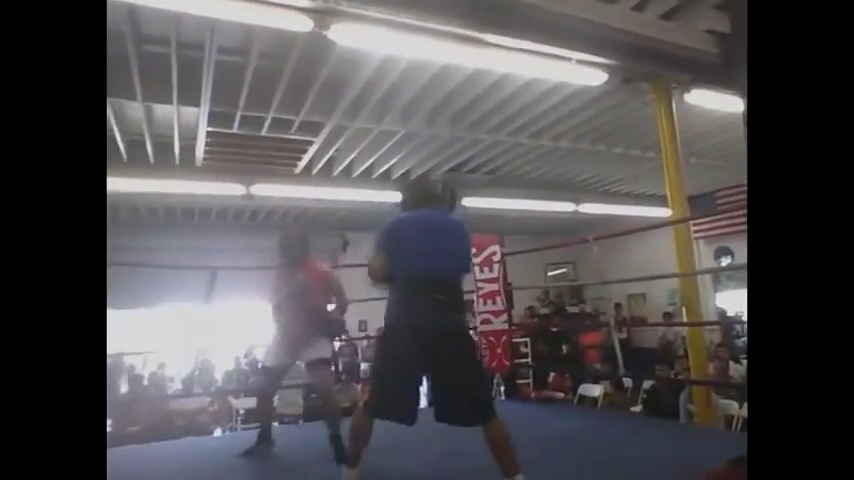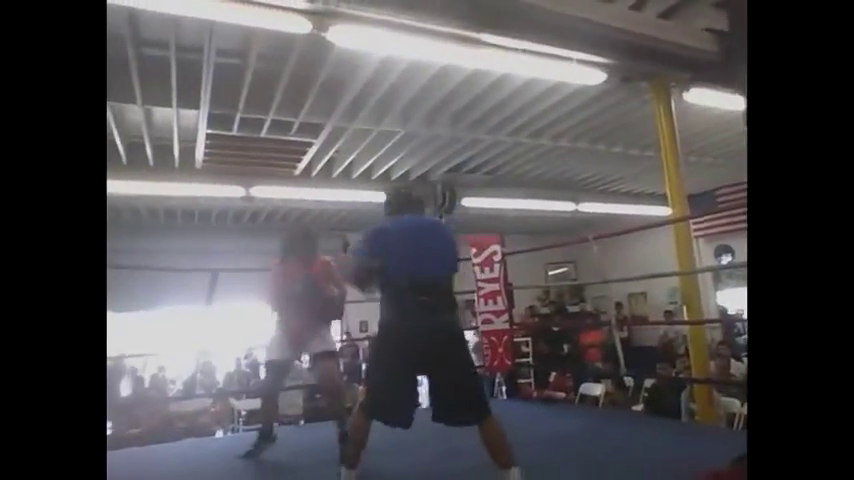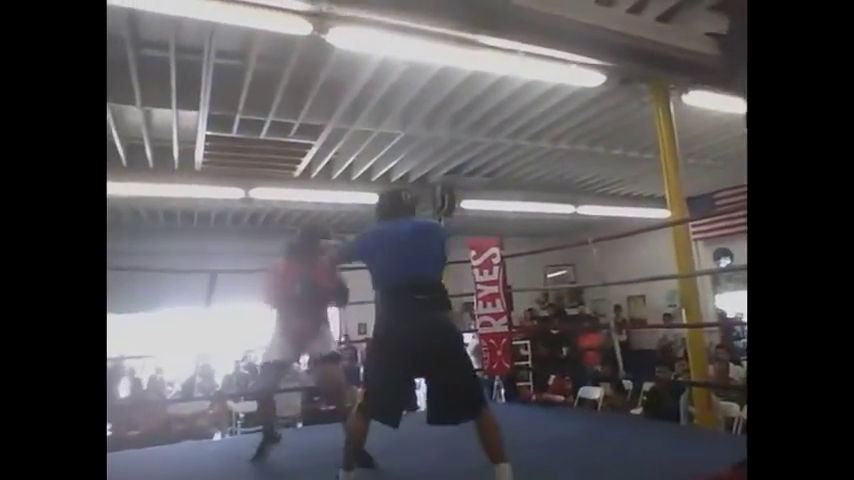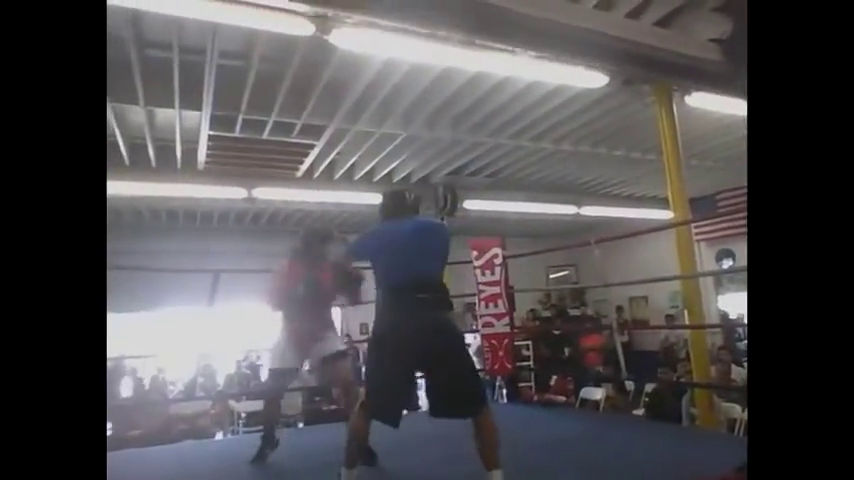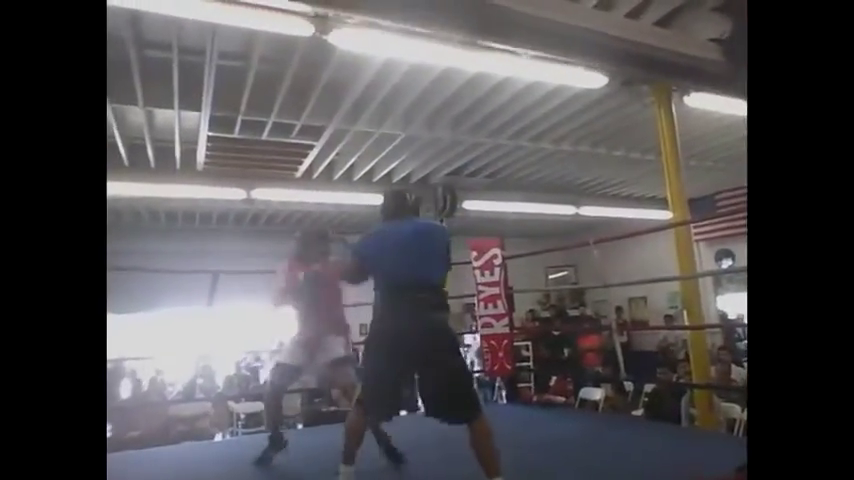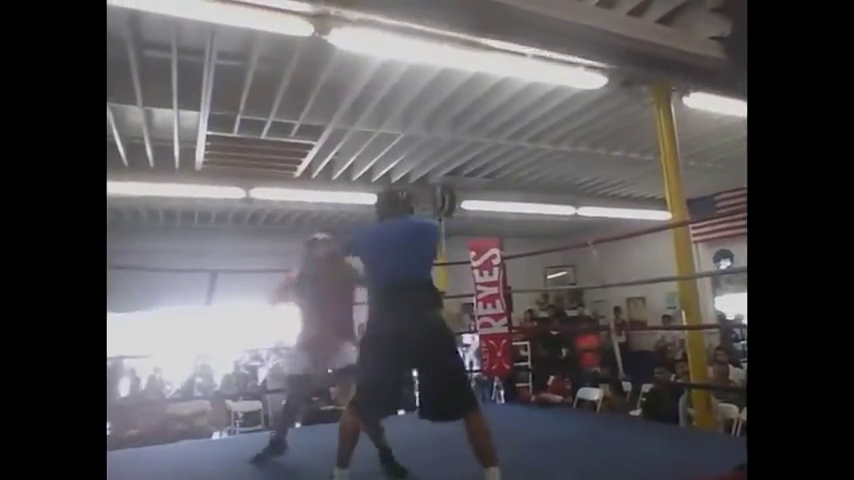
dt=0.1s
person 1, frame 1
left shoulder: (398, 225)
right shoulder: (459, 229)
left elbow: (378, 271)
left hip: (406, 322)
right hip: (451, 322)
left knee: (373, 405)
right knee: (484, 411)
person 1, frame 2
left shoulder: (382, 232)
right shoulder: (443, 232)
left elbow: (354, 275)
left hip: (398, 325)
right hip: (442, 323)
left knee: (368, 407)
right knee: (479, 411)
person 1, frame 3
left shoulder: (373, 237)
right shoulder: (434, 230)
left elbow: (337, 257)
left hip: (393, 326)
right hip: (437, 322)
left knee: (367, 408)
right knee: (476, 406)
person 1, frame 4
left shoulder: (377, 236)
right shoulder: (438, 230)
left hip: (393, 325)
right hip: (437, 321)
left knee: (368, 407)
right knee: (477, 406)
person 1, frame 5
left shoulder: (375, 238)
right shoulder: (438, 233)
left elbow: (352, 275)
left hip: (389, 324)
right hip: (432, 322)
left knee: (366, 405)
right knee: (470, 410)
person 1, frame 6
left shoulder: (368, 235)
right shoulder: (429, 229)
left hip: (385, 324)
right hip: (427, 320)
left knee: (359, 406)
right knee: (467, 406)
person 2, frame 1
left shoulder: (321, 273)
right shoulder: (281, 274)
left elbow: (341, 299)
right elbow: (277, 311)
left wrist: (336, 318)
right wrist: (287, 297)
left hip: (315, 336)
right hip: (286, 337)
left knee: (324, 387)
right knee: (265, 389)
left ankle: (336, 439)
right ankle: (265, 438)
person 2, frame 2
left shoulder: (325, 265)
right shoulder: (281, 267)
left elbow: (341, 291)
right elbow: (275, 303)
left wrist: (334, 303)
right wrist: (295, 292)
left hip: (317, 329)
right hip: (288, 330)
left knee: (332, 380)
right knee: (270, 386)
left ankle: (344, 436)
right ankle: (265, 435)
person 2, frame 3
left shoulder: (324, 267)
right shoulder: (282, 267)
left elbow: (340, 299)
right elbow: (272, 299)
left wrist: (335, 291)
right wrist: (295, 293)
left hip: (317, 330)
right hip: (287, 333)
left knee: (335, 384)
right knee: (263, 387)
right ankle: (269, 436)
person 2, frame 4
left shoulder: (332, 268)
right shoulder: (287, 270)
left elbow: (353, 298)
right elbow: (276, 302)
left wrist: (351, 284)
right wrist: (299, 294)
left hip: (324, 332)
right hip: (292, 335)
left knee: (347, 380)
right knee: (272, 391)
right ankle: (268, 441)
person 2, frame 5
left shoulder: (329, 268)
right shoulder: (294, 269)
right elbow: (279, 299)
right wrist: (298, 285)
left hip: (332, 334)
right hip: (305, 337)
left knee: (348, 386)
right knee: (273, 390)
left ankle: (381, 439)
right ankle: (275, 441)
person 2, frame 6
left shoulder: (343, 272)
right shoulder: (305, 276)
right elbow: (279, 297)
right wrist: (299, 279)
left hip: (340, 341)
right hip: (309, 342)
right knee: (294, 401)
left ankle: (385, 455)
right ankle: (276, 444)
